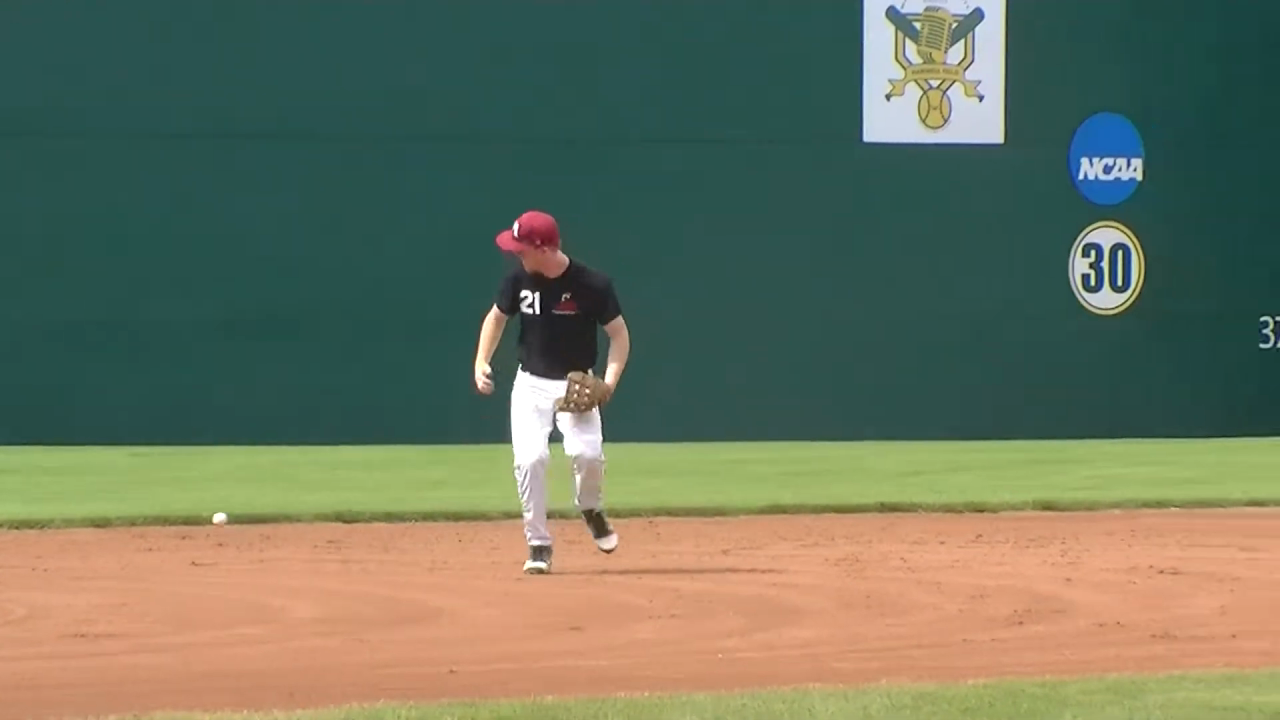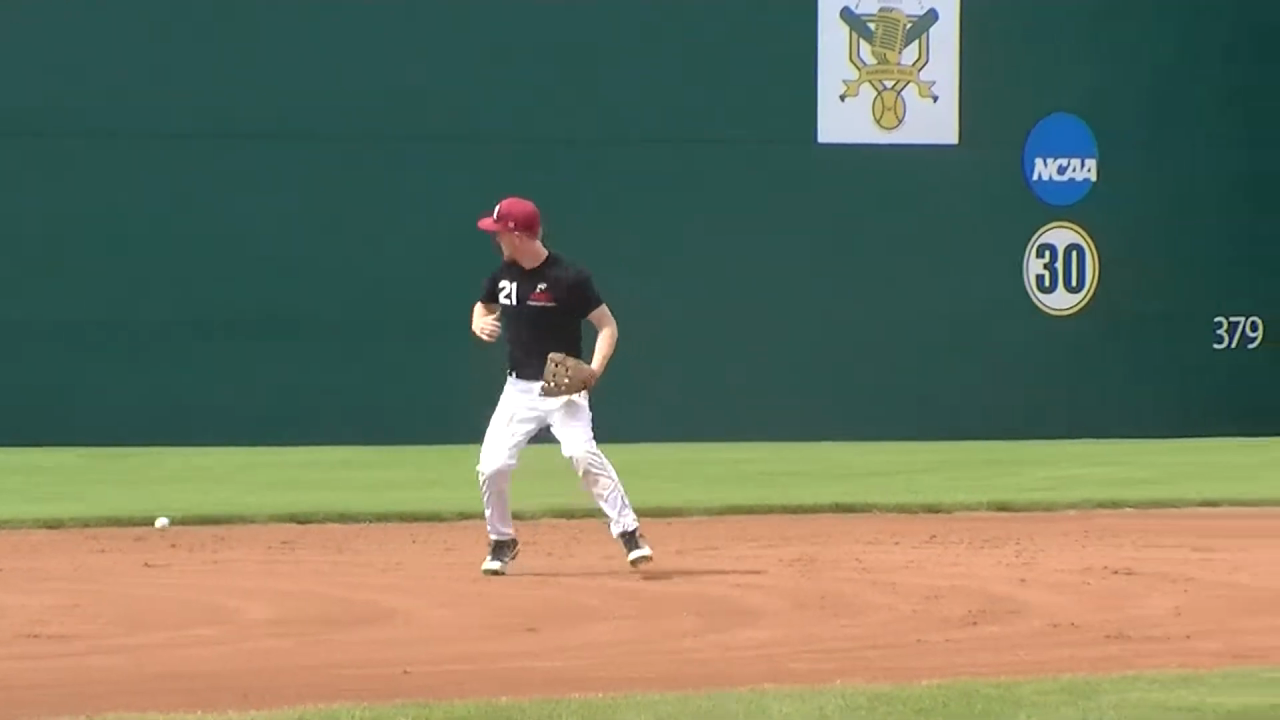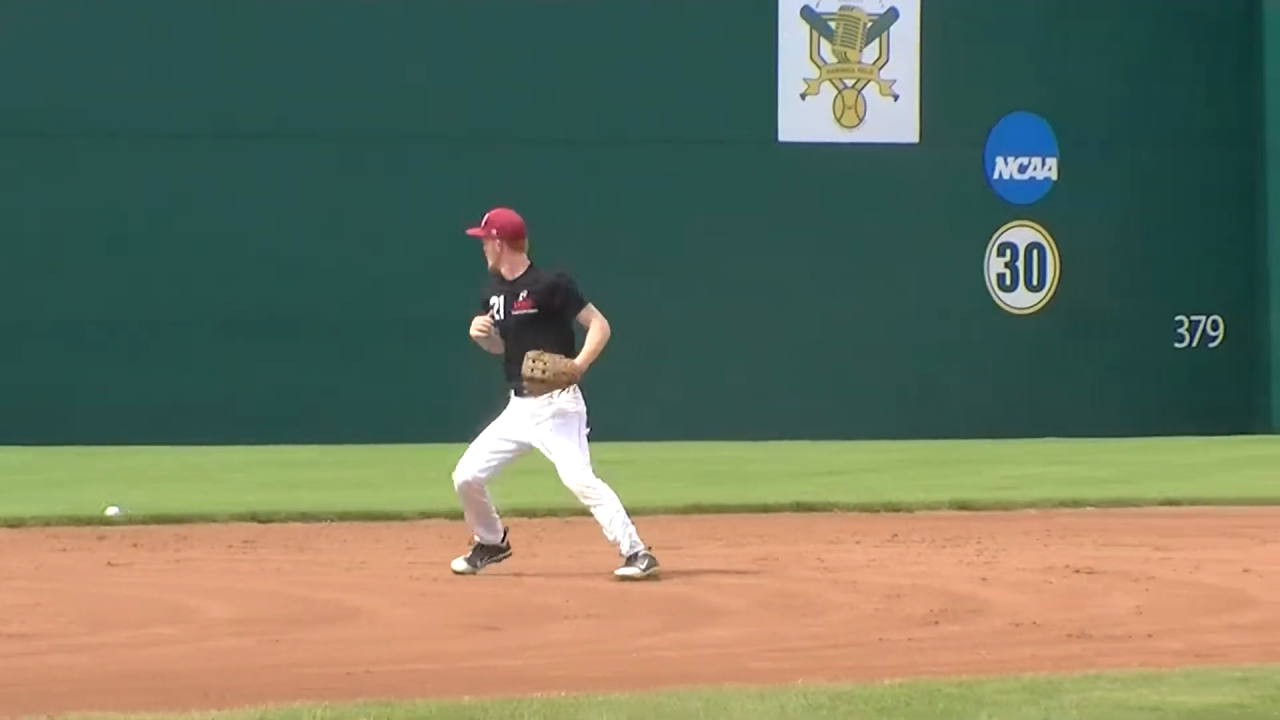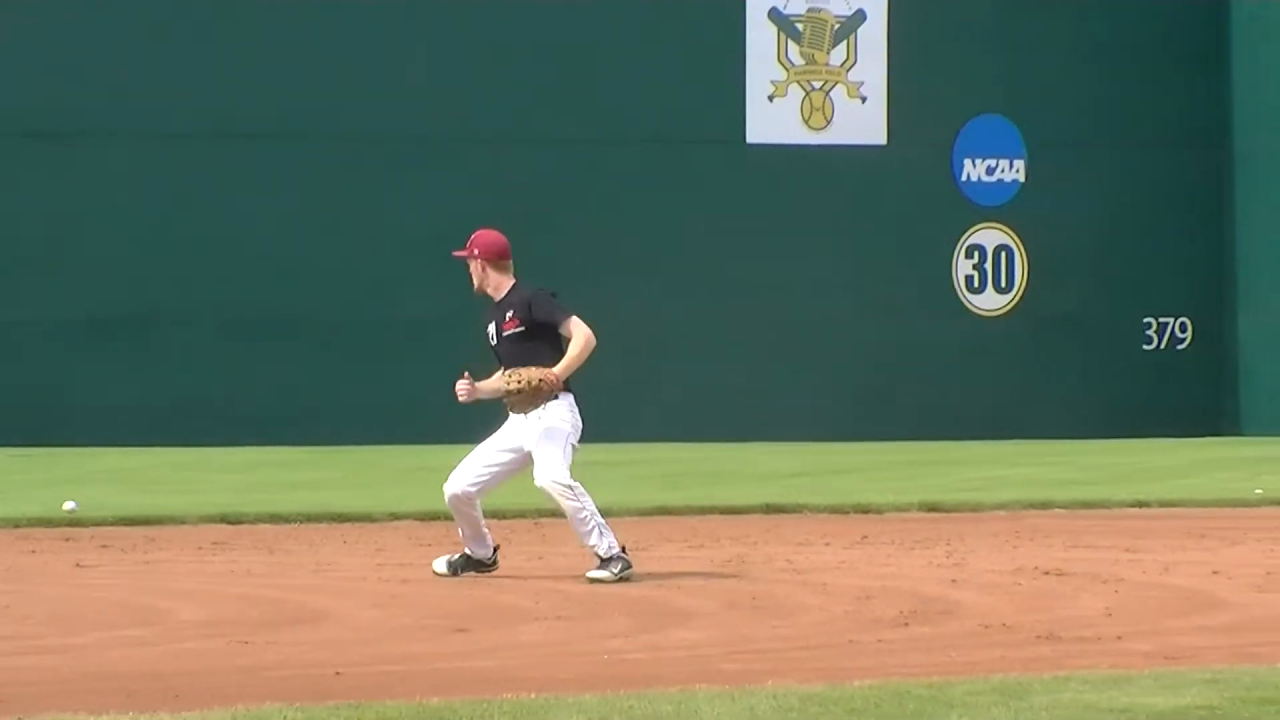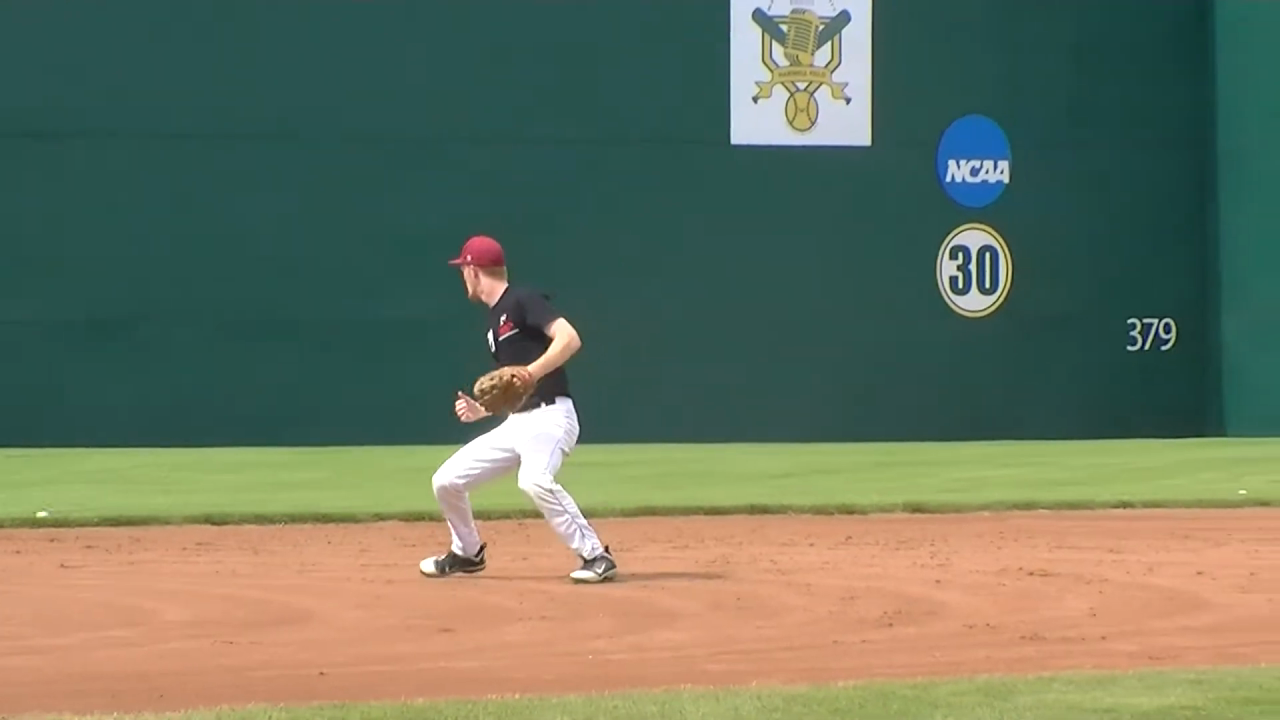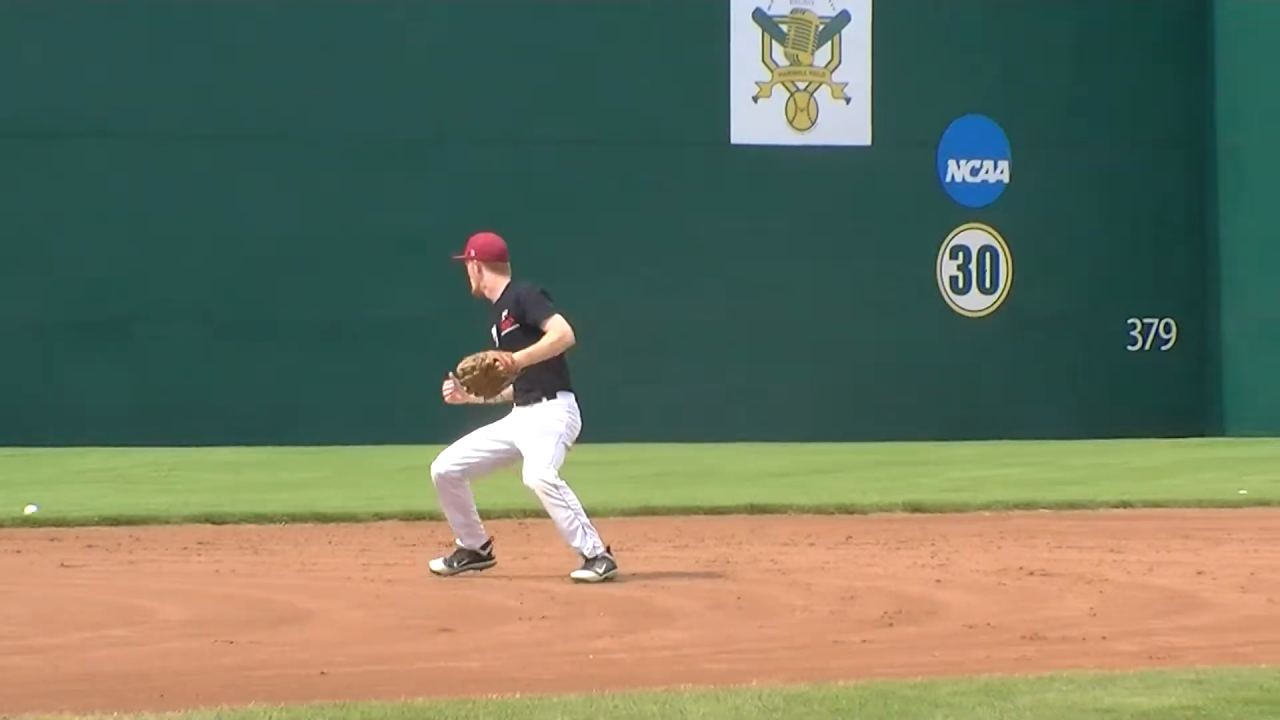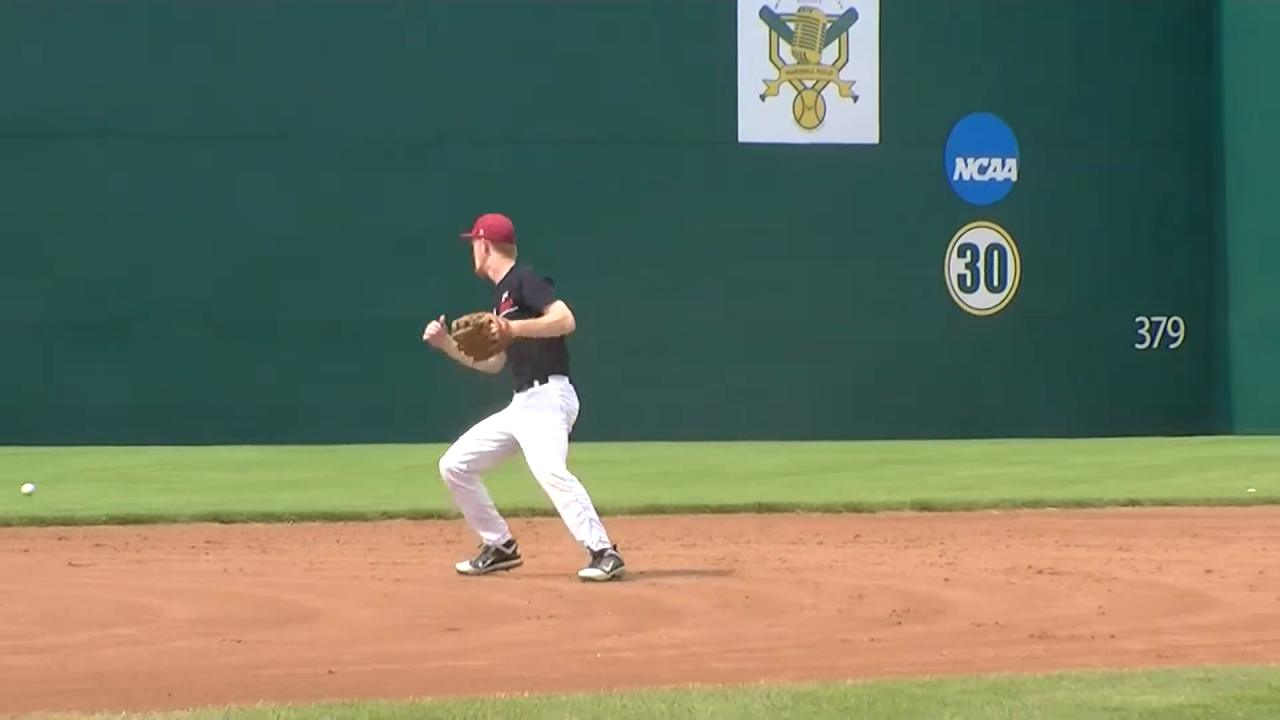
dt=0.1s
person 1, frame 1
left shoulder: (593, 284)
right shoulder: (518, 277)
left elbow: (619, 335)
right elbow: (496, 317)
left wrist: (609, 383)
right wrist: (481, 362)
right hip: (531, 386)
left knee: (587, 453)
right knee: (532, 458)
left ankle: (591, 509)
right ankle: (539, 543)
person 1, frame 2
left shoulder: (569, 278)
right shoulder: (502, 272)
left elbow: (608, 325)
right elbow: (481, 310)
left wrist: (595, 368)
right wrist: (481, 323)
left hip: (563, 391)
right hip: (519, 390)
left knee: (584, 453)
right knee: (493, 466)
left ankle: (630, 533)
right ankle: (502, 540)
person 1, frame 3
left shoulder: (550, 283)
right shoulder: (496, 286)
left elbow: (600, 326)
left wrist: (579, 365)
right wrist: (480, 331)
left hip: (558, 403)
right hip: (519, 407)
left knee: (576, 474)
right knee: (467, 477)
left ankle: (635, 552)
right ankle: (491, 544)
person 1, frame 4
left shoulder: (532, 299)
right shoulder: (495, 315)
left elbow: (586, 337)
left wrist: (558, 374)
right wrist: (478, 389)
left hip: (554, 415)
right hip: (518, 422)
left knee: (552, 477)
right knee: (458, 489)
left ankle: (612, 554)
right ankle: (479, 553)
person 1, frame 5
left shoulder: (524, 301)
right shoulder: (494, 318)
left elbow: (570, 338)
left wrist: (533, 372)
right wrist: (481, 408)
left hip: (549, 418)
right hip: (515, 423)
left knee: (535, 481)
right knee: (446, 482)
left ankle: (596, 555)
right ankle: (467, 553)
person 1, frame 6
left shoulder: (524, 295)
right shoulder: (498, 315)
left elbow: (564, 335)
left wrist: (516, 359)
right wrist: (468, 395)
left hip: (553, 414)
right hip: (519, 417)
left knee: (538, 476)
right knee: (445, 470)
left ankle: (597, 555)
right ankle: (472, 548)
person 1, frame 7
left shoulder: (525, 280)
right shoulder: (500, 295)
left elbow: (565, 321)
right elbow: (495, 363)
left wrist: (513, 329)
right wrist: (448, 345)
left hip: (550, 399)
right hip: (520, 404)
left knee: (549, 469)
right knee: (454, 466)
left ankle: (603, 551)
right ankle: (500, 545)
